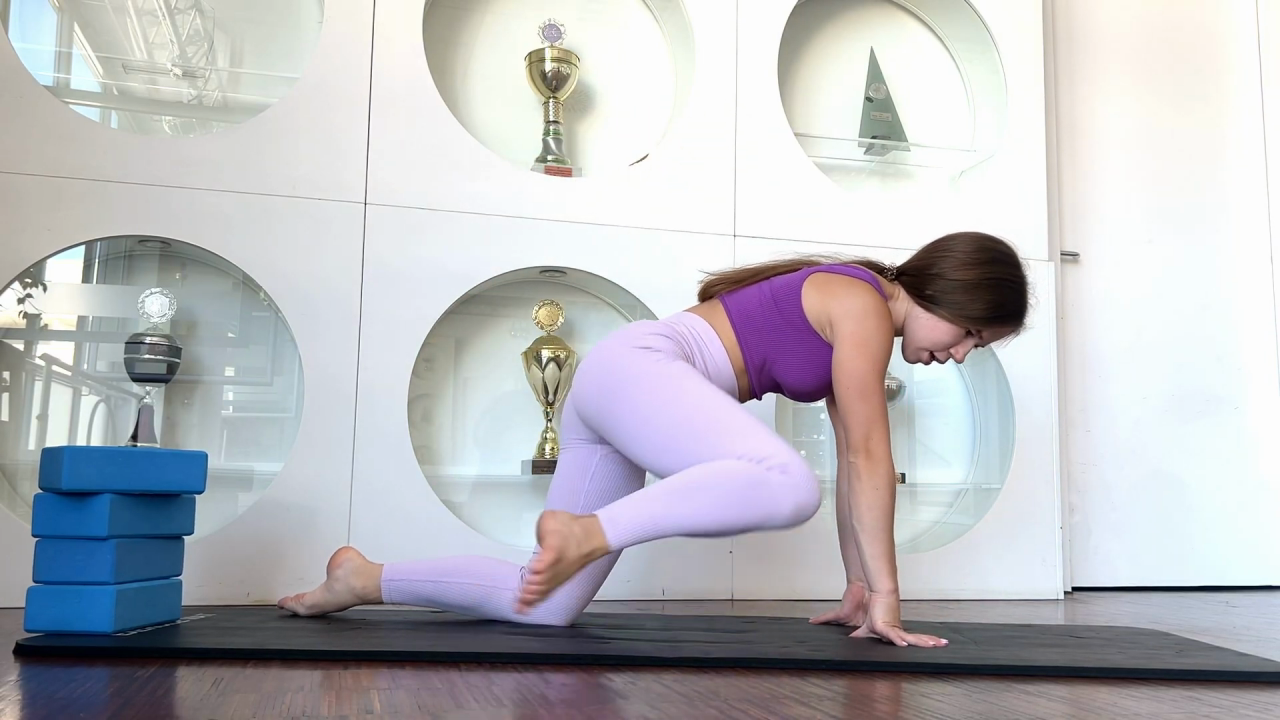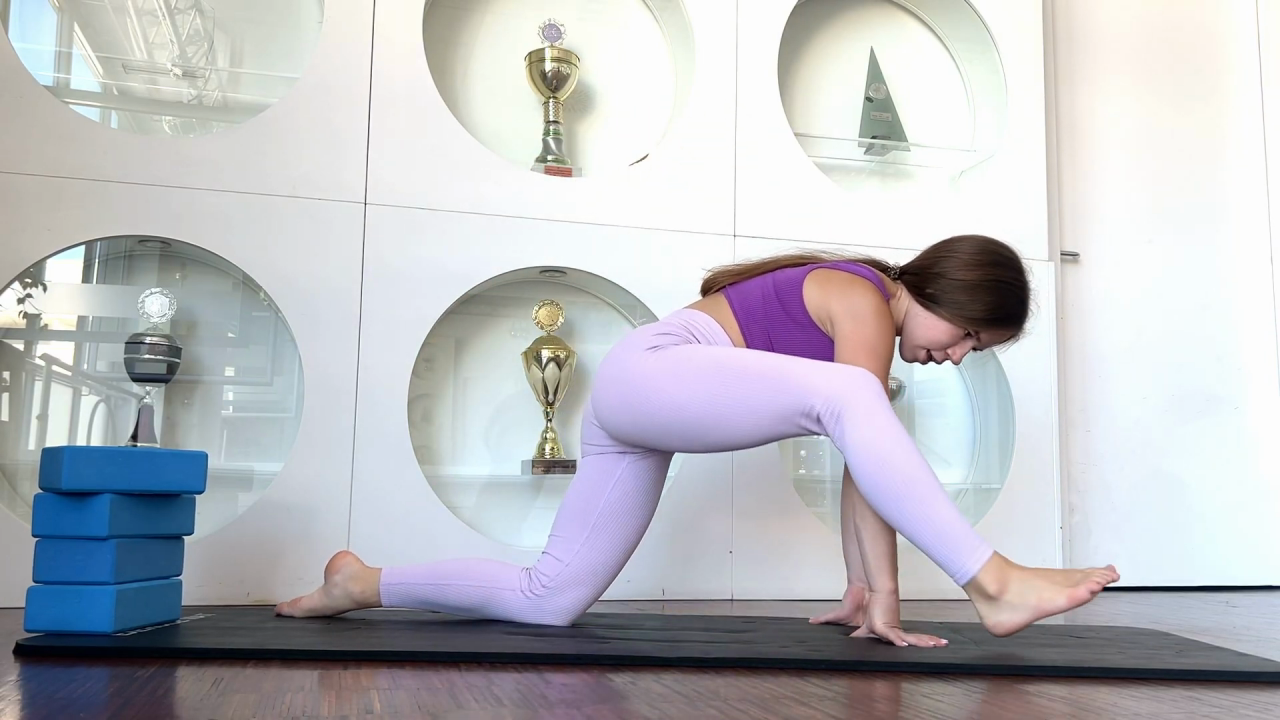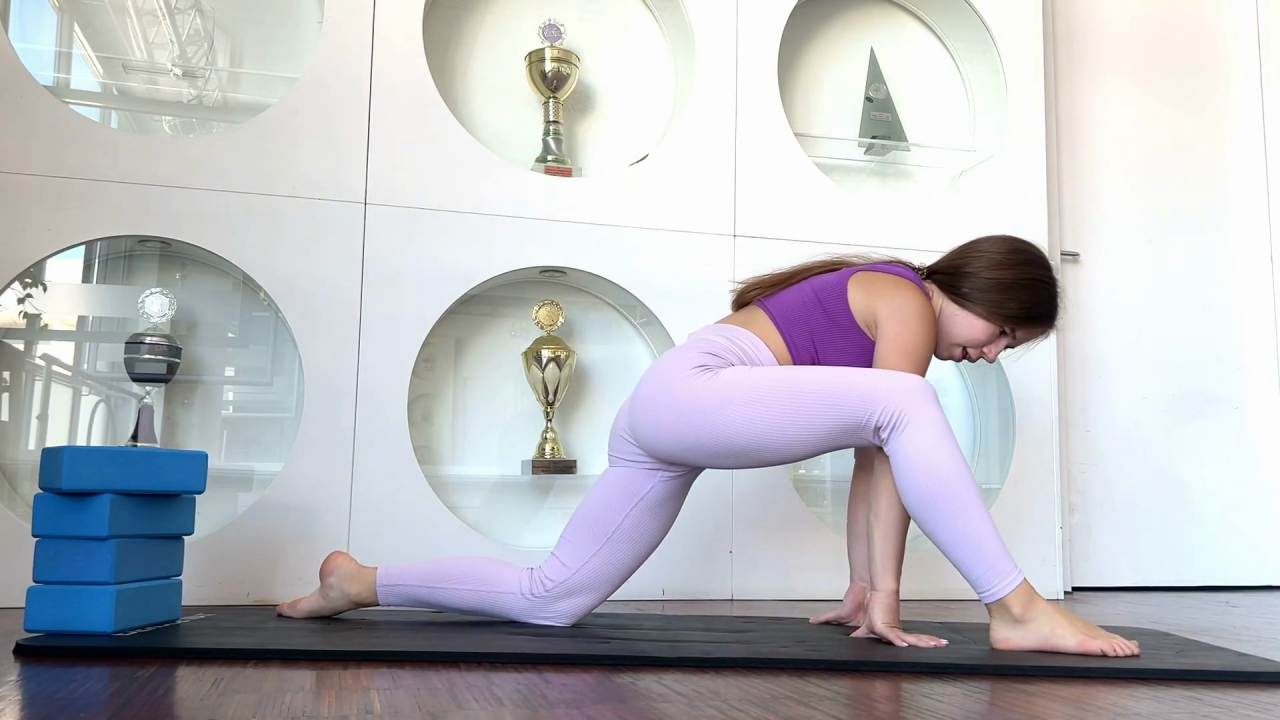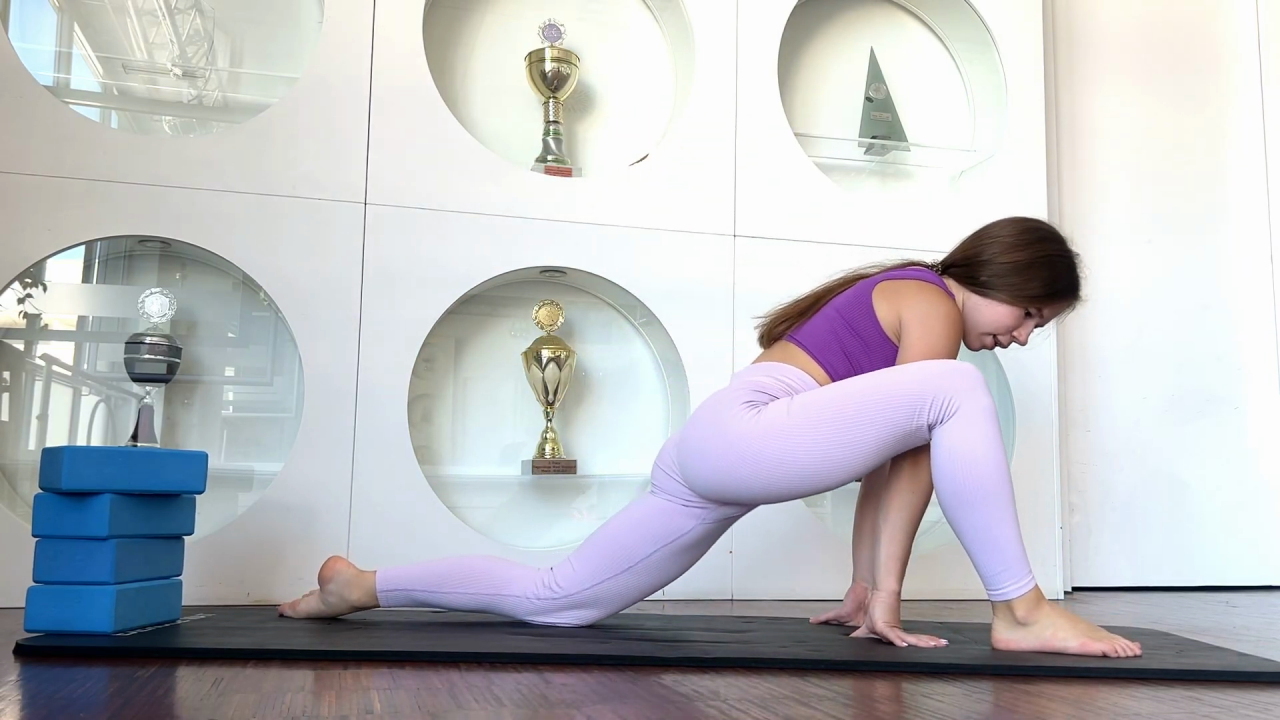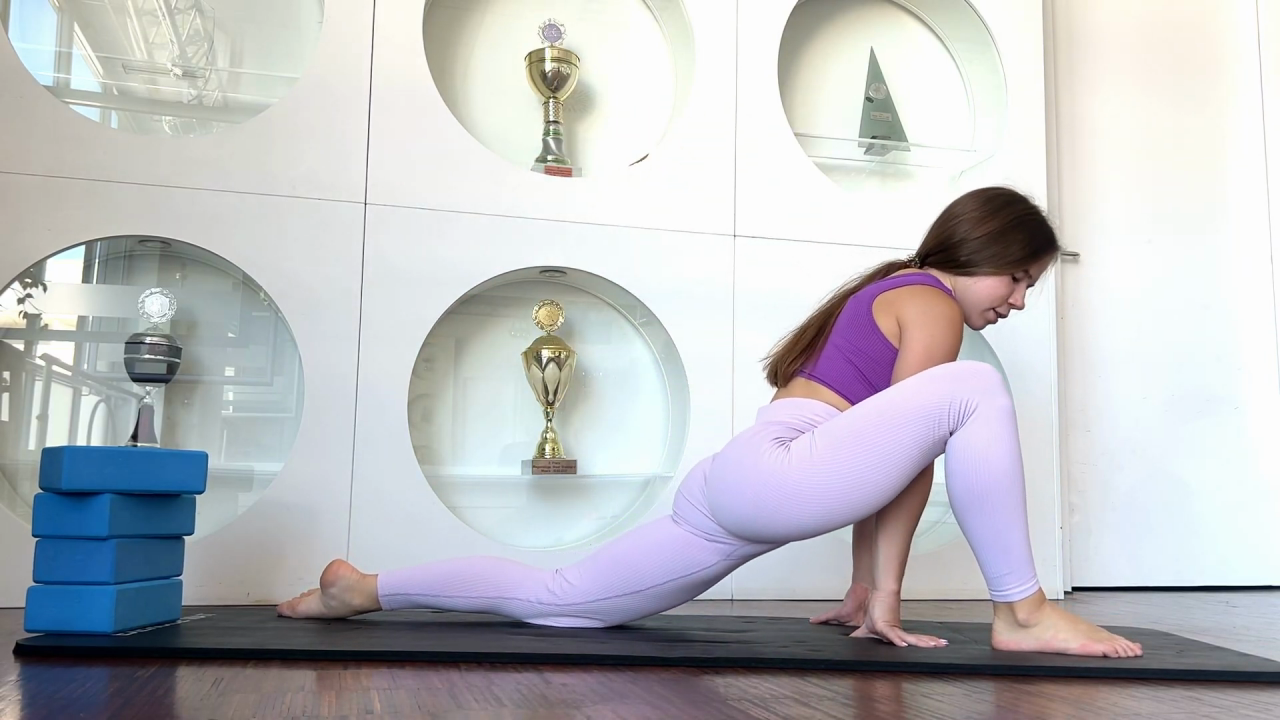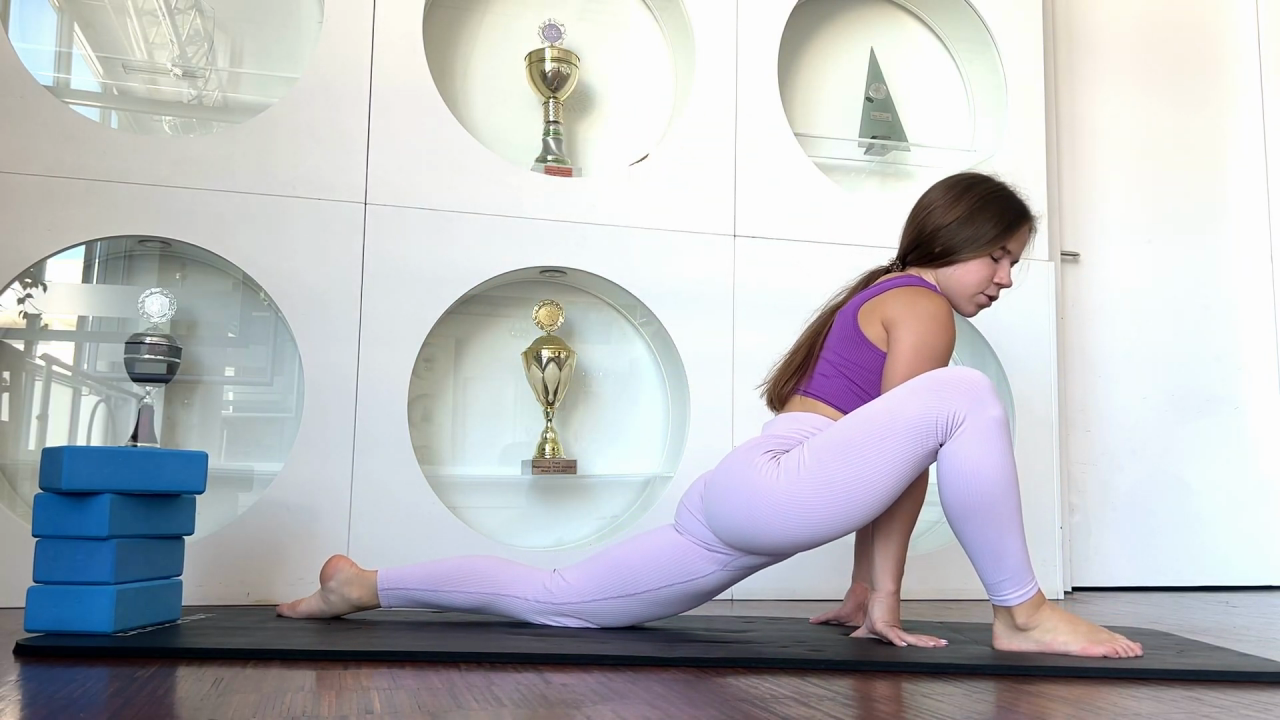
dt=0.4s
person 1, frame 1
left shoulder: (852, 312)
right shoulder: (864, 305)
left elbow: (854, 461)
right elbow: (869, 459)
left wrist: (860, 591)
right wrist: (886, 595)
left hip: (617, 393)
right hip: (633, 366)
left knee: (549, 604)
right knee: (787, 485)
left ankle: (364, 580)
right ankle: (587, 530)
person 1, frame 2
left shoulder: (867, 320)
right shoulder: (862, 302)
left elbow: (867, 459)
right elbow: (857, 414)
left wrist: (868, 592)
right wrist: (881, 593)
left hip: (638, 410)
right hip: (646, 369)
left knee: (550, 600)
right knee: (841, 395)
left ankle: (363, 584)
right ankle: (993, 586)
person 1, frame 3
left shoulder: (881, 304)
right shoulder: (909, 303)
left elbow: (875, 461)
right elbow: (898, 440)
left wrist: (865, 591)
right wrist: (884, 595)
left hip: (665, 416)
right hip: (686, 394)
left knee: (550, 601)
right knee: (903, 405)
left ankle: (358, 582)
right ankle: (1017, 609)
person 1, frame 4
left shoulder: (899, 298)
right shoulder: (934, 303)
left elbow: (886, 449)
right elbow: (912, 462)
left wrist: (867, 590)
right wrist: (884, 596)
left hip: (709, 449)
right hip: (736, 438)
left knee: (555, 600)
right knee: (958, 395)
left ankle: (358, 586)
right ankle: (1021, 613)
person 1, frame 5
left shoulder: (891, 295)
right shoulder: (934, 304)
left elbow: (881, 438)
right elbow: (911, 457)
left wrist: (867, 592)
right wrist: (884, 596)
left hip: (734, 486)
right hip: (768, 478)
left knee: (556, 601)
right knee: (977, 393)
left ankle: (360, 588)
right ankle: (1021, 614)
person 1, frame 6
left shoulder: (881, 297)
right shoulder: (922, 305)
left elbow: (882, 448)
right elbow: (911, 440)
left wrist: (869, 591)
right wrist: (882, 597)
left hip: (738, 503)
right hip: (765, 490)
left knee: (552, 599)
right knee: (967, 399)
left ankle: (359, 585)
right ankle: (1023, 616)
